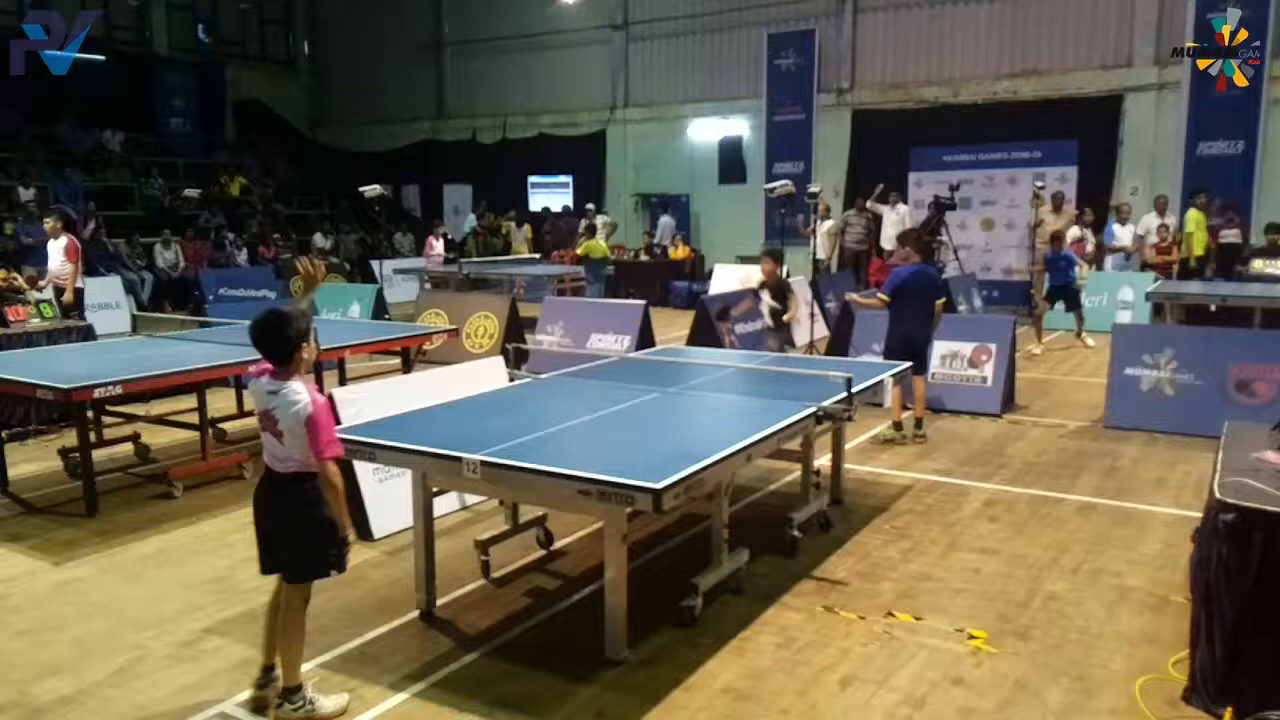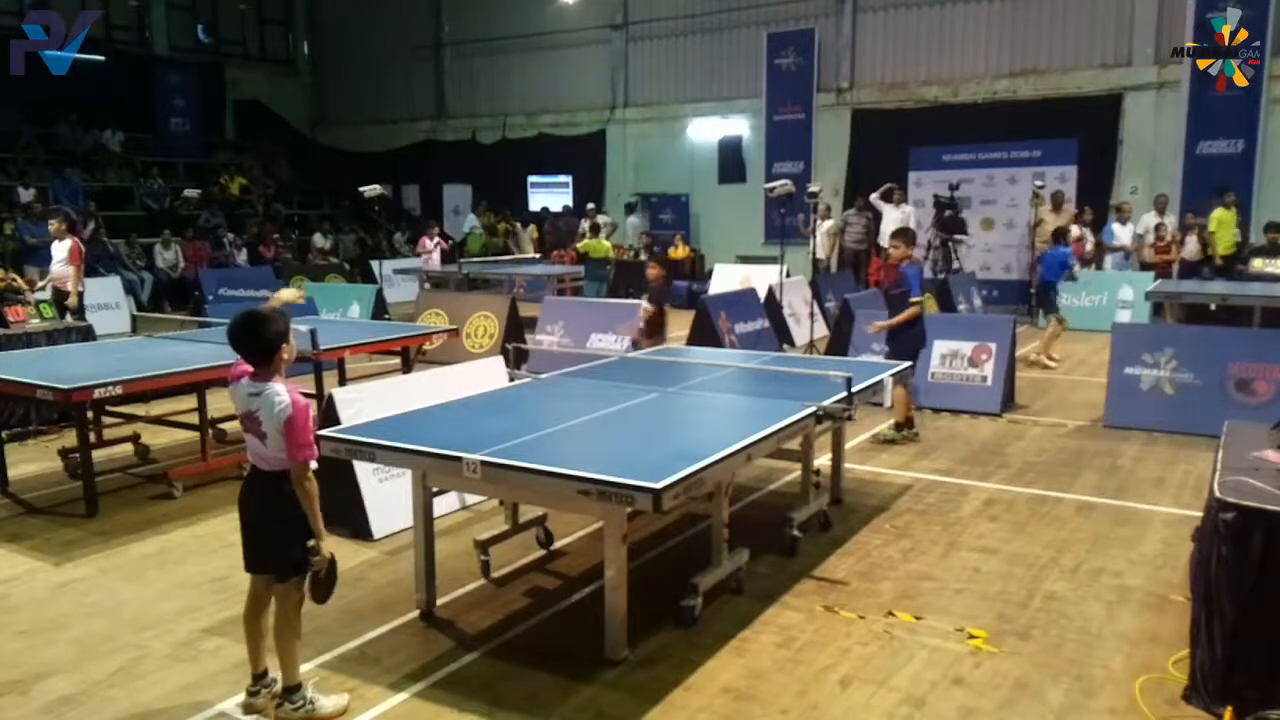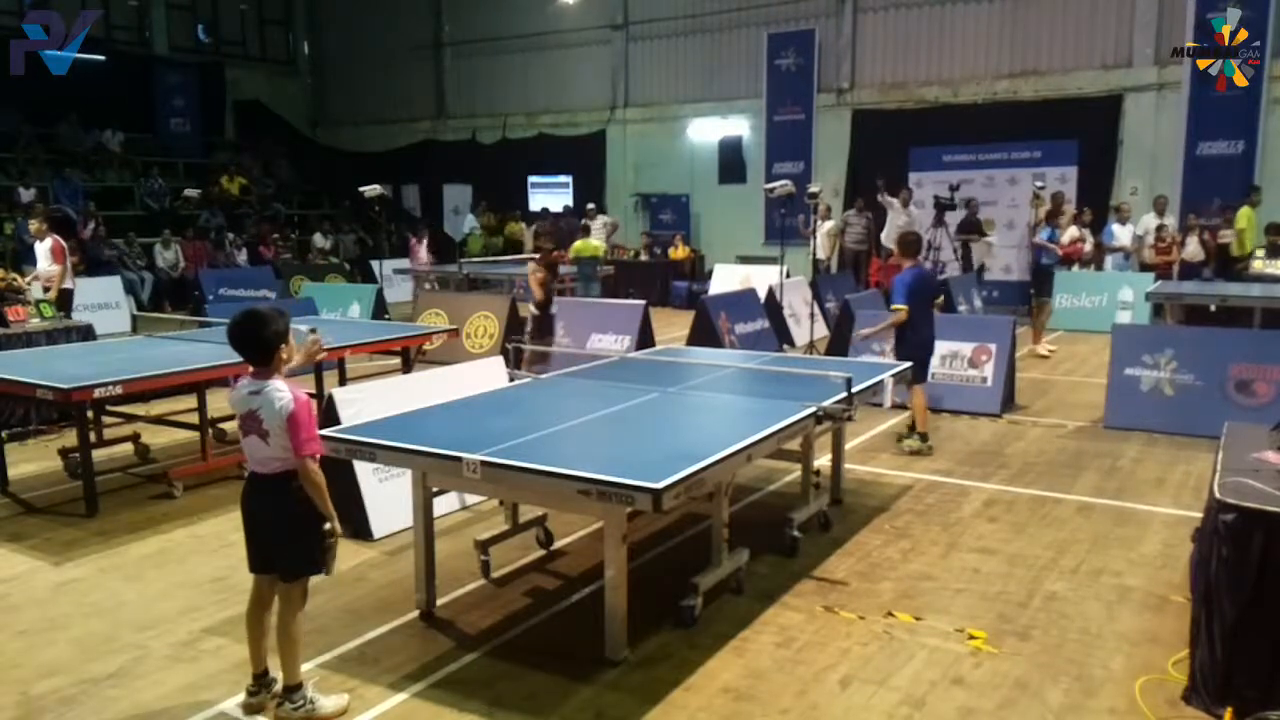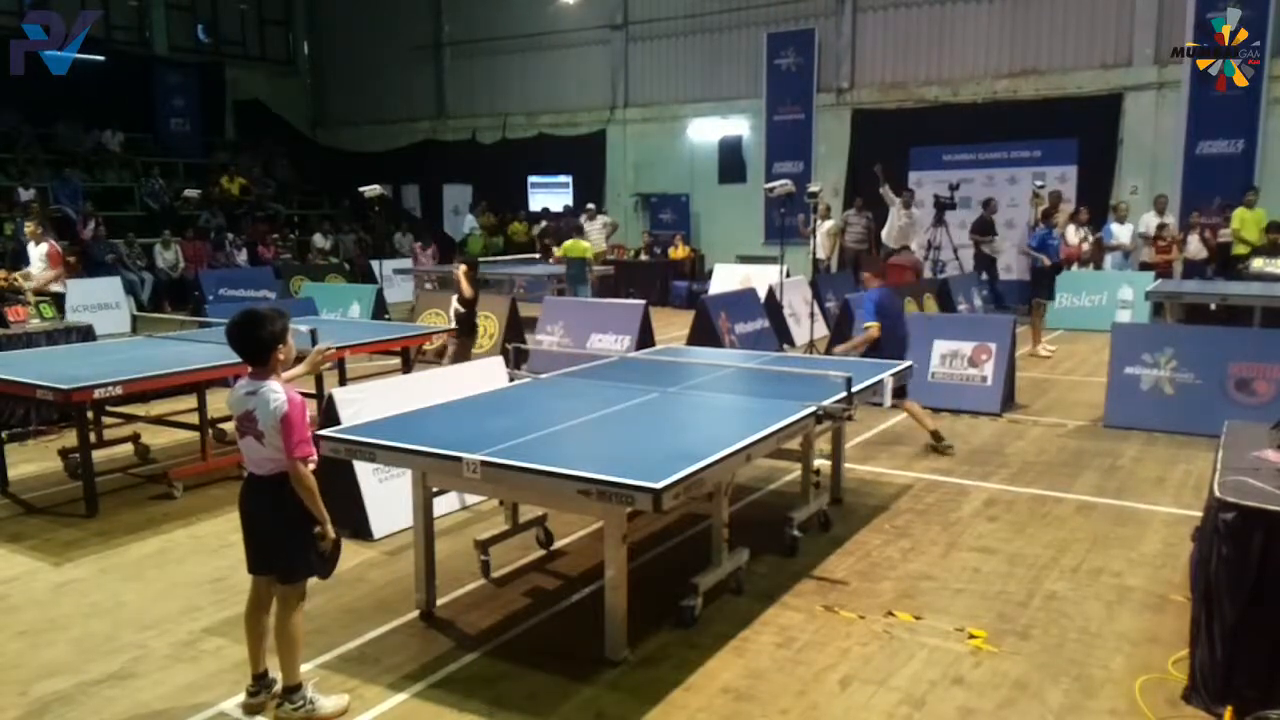
dt=0.7s
person 1, frame 1
left shoulder: (258, 379)
right shoulder: (312, 405)
left elbow: (282, 331)
right elbow: (328, 473)
left wrist: (305, 291)
right wrist: (345, 524)
left hip: (270, 490)
right hip: (302, 497)
left knee: (283, 589)
right knee: (297, 600)
left ankle: (267, 682)
person 1, frame 2
left shoulder: (239, 382)
right shoulder: (292, 404)
left elbow: (247, 344)
right elbow: (302, 476)
left wrist: (273, 304)
right wrist: (320, 534)
left hip: (254, 490)
right hip: (284, 497)
left knee: (260, 591)
right knee: (288, 599)
left ankle: (259, 685)
person 1, frame 3
left shoulder: (240, 390)
right shoulder: (294, 401)
right elbow: (308, 470)
left wrist: (299, 360)
right wrist: (331, 517)
left hip: (255, 491)
right hip: (289, 498)
left knee: (262, 591)
right knee: (292, 599)
left ankle: (259, 684)
person 1, frame 4
left shoulder: (239, 391)
right shoulder: (290, 403)
right elbow: (298, 472)
left wrist: (305, 368)
right wrist: (324, 520)
left hip: (253, 493)
right hip: (284, 500)
left knee: (261, 592)
right knee: (290, 600)
left ankle: (259, 684)
person 2, frame 1
left shoulder: (899, 273)
right shoulder: (933, 274)
left elbow: (880, 302)
right elbow: (938, 309)
left wrist: (857, 299)
right wrist: (930, 331)
left hip: (899, 336)
right hip: (921, 335)
right knee: (919, 378)
left ankle: (897, 429)
right ankle: (919, 428)
person 2, frame 2
left shoulder: (910, 273)
right shoulder: (897, 271)
left elbow: (916, 308)
left wrist: (887, 324)
right wrist: (890, 325)
left hip: (907, 336)
right hip: (904, 335)
left knee: (897, 380)
right knee: (903, 379)
left ankle: (898, 429)
right ankle: (909, 426)
person 2, frame 3
left shoulder: (901, 279)
right shoulder: (928, 275)
left elbow: (900, 315)
right elbow: (938, 303)
left wrist: (872, 331)
left hip: (910, 342)
right hip: (926, 339)
left knee: (915, 386)
right knee: (916, 385)
left ankle: (922, 438)
right ankle: (914, 429)
person 2, frame 4
left shoulder: (869, 298)
right shoulder: (895, 298)
left elbow: (873, 333)
left wrist: (847, 347)
left hip: (877, 356)
right hip: (896, 357)
right knee: (902, 399)
right ankle: (939, 439)
